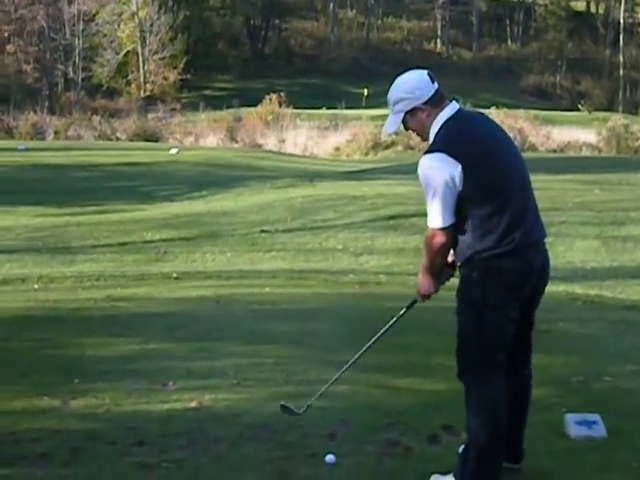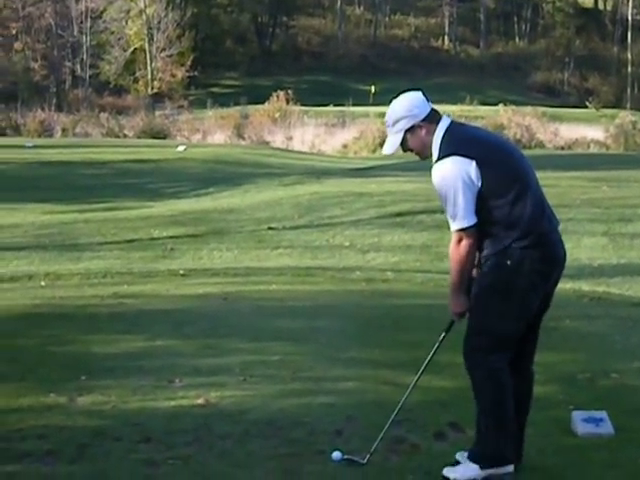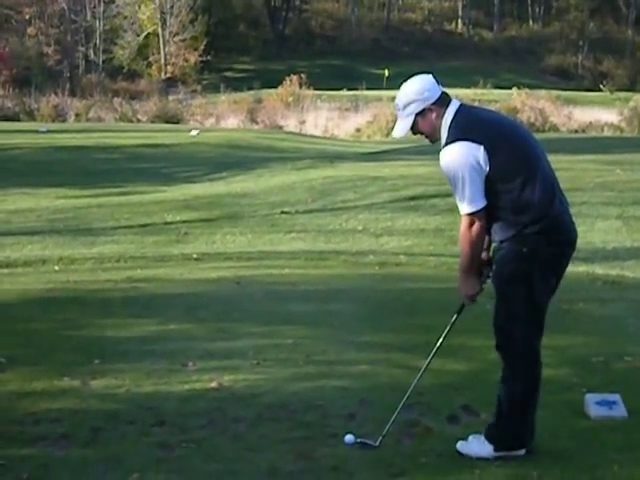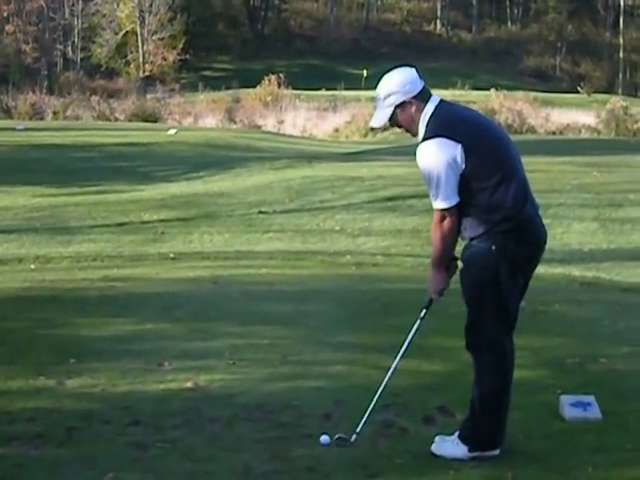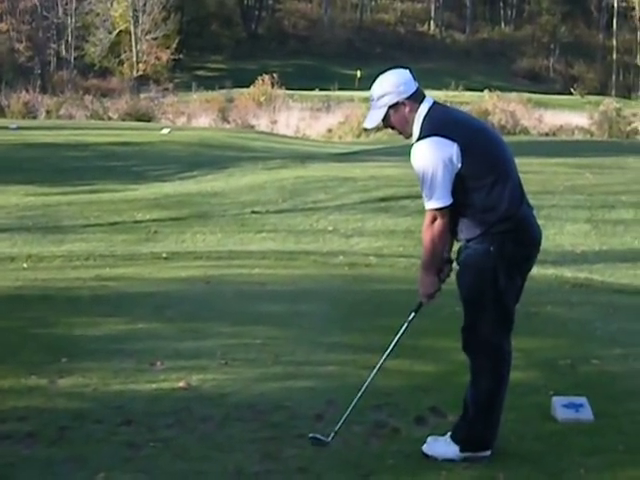
dt=0.5s
person 1, frame 1
left shoulder: (437, 158)
right shoulder: (481, 123)
left elbow: (438, 233)
left wrist: (428, 274)
right wrist: (459, 251)
left hip: (494, 269)
right hip: (532, 257)
left knee: (482, 372)
right knee: (513, 361)
person 1, frame 2
left shoulder: (449, 163)
right shoulder: (470, 138)
left elbow: (464, 238)
left wrist: (457, 291)
right wrist: (477, 269)
left hip: (520, 258)
right hip: (543, 250)
left knee: (484, 353)
right knee: (515, 358)
right ankle: (505, 449)
person 1, frame 3
left shoulder: (457, 149)
right shoulder: (480, 120)
left elbow: (473, 221)
left wrist: (468, 274)
right wrist: (487, 251)
left hip: (532, 241)
right hip: (551, 231)
left knee: (515, 339)
right knee: (518, 336)
left ankle: (508, 437)
right ankle: (513, 427)
person 1, frame 4
left shoulder: (434, 144)
right shoulder: (457, 118)
left elbow: (445, 217)
left wrist: (438, 268)
right wrist: (451, 257)
left hip: (501, 242)
right hip: (517, 233)
left knee: (486, 340)
right knee: (490, 337)
left ankle: (482, 439)
right ankle: (482, 429)
person 1, frame 5
left shoulder: (429, 144)
right shoulder: (450, 121)
left elbow: (437, 219)
left wrist: (428, 271)
right wrist: (444, 257)
left hip: (497, 243)
right hip: (508, 235)
left knee: (484, 341)
right knee: (487, 339)
left ankle: (473, 439)
right ankle: (476, 430)
